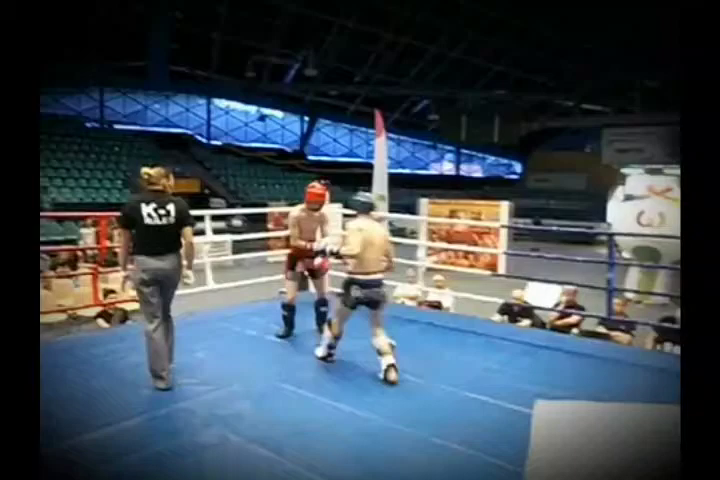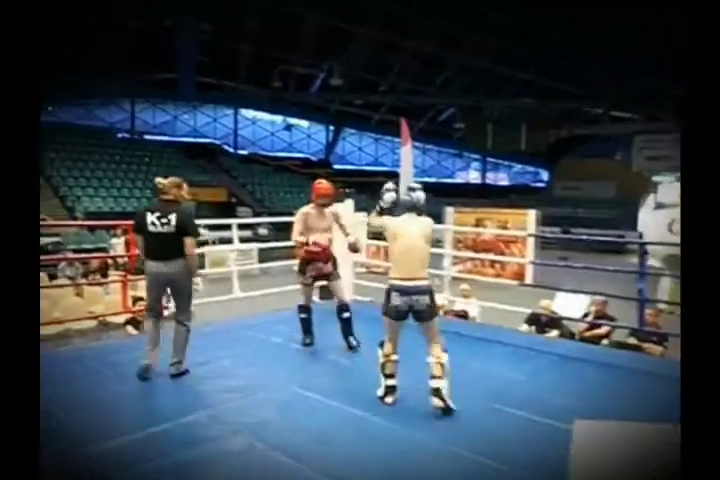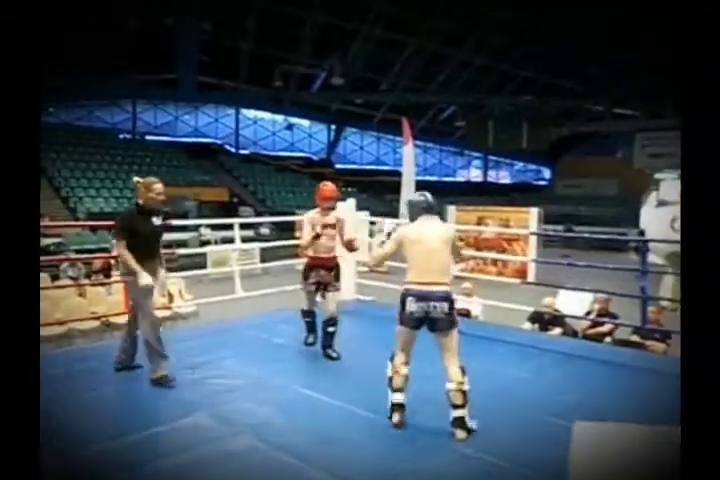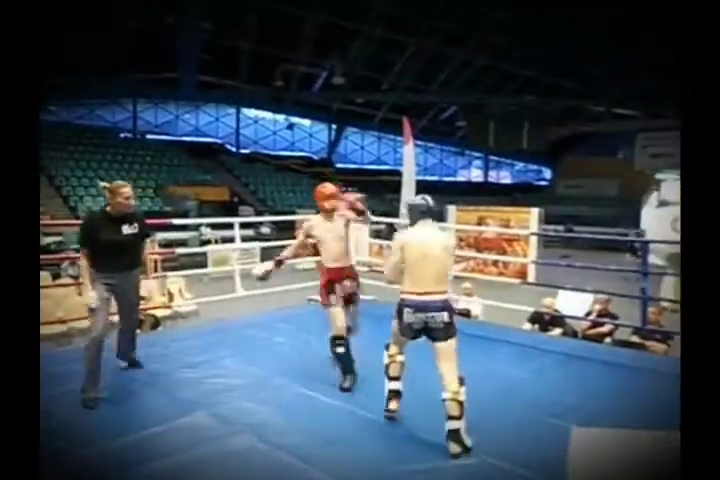
dt=0.4s
person 1, frame 1
left shoulder: (354, 225)
right shoulder: (383, 230)
left elbow: (354, 250)
right elbow: (390, 264)
left wrist: (332, 251)
left hip: (357, 283)
right hip: (377, 284)
left knee: (338, 320)
right knee: (378, 328)
left ankle: (326, 351)
right ankle: (390, 368)
person 1, frame 2
left shoulder: (388, 223)
right shoulder: (427, 225)
left elbow: (372, 221)
left wrist: (384, 204)
right wrist: (419, 206)
left hip: (397, 291)
right hip: (422, 291)
left knee: (390, 344)
right knee: (435, 344)
left ankle: (389, 391)
right ankle: (439, 393)
person 1, frame 3
left shoulder: (404, 232)
right shoulder: (447, 229)
left elbow: (376, 259)
right elbow: (457, 259)
left wrist: (381, 241)
left hip: (413, 298)
right hip: (441, 299)
left knee: (401, 355)
right knee: (453, 363)
left ankle: (397, 410)
right ankle: (460, 423)
person 1, frame 4
left shoulder: (403, 238)
right shoulder: (447, 238)
left elbow: (390, 278)
left hip: (411, 307)
right hip: (440, 308)
left knee: (395, 347)
right knee: (449, 373)
left ankle: (393, 398)
right ankle: (455, 437)
person 2, frame 1
left shoulder: (133, 205)
right shoulder: (178, 205)
left elbow: (125, 242)
right elbow: (189, 240)
left wrist: (124, 268)
right wrist: (189, 267)
left hip: (144, 266)
right hip: (171, 264)
left knee: (153, 321)
right knee: (165, 314)
left ankle: (162, 377)
right ankle: (166, 361)
person 2, frame 2
left shoulder: (145, 213)
right shoulder: (184, 215)
left elbow: (141, 245)
right elbow: (190, 250)
right wrist: (195, 274)
left hip: (153, 269)
right hip: (178, 268)
left knee: (153, 316)
right knee: (183, 318)
left ankle: (149, 362)
right ankle: (177, 365)
person 2, frame 3
left shoulder: (156, 212)
right shoulder: (129, 216)
right elbow: (121, 249)
left wrist: (160, 267)
right wrist: (141, 273)
left hip: (151, 268)
right hip: (137, 271)
left knee: (137, 316)
right knee: (149, 318)
left ankle: (124, 360)
right ankle: (159, 371)
person 2, frame 4
left shoulder: (137, 219)
right shoulder: (93, 221)
left elbow: (142, 250)
right elbow: (84, 257)
right wrist: (89, 289)
left hip: (129, 278)
right hip: (102, 280)
left knee: (130, 324)
right knee: (97, 334)
left ankle: (125, 354)
right ankle: (90, 391)
person 3, frame 1
left shoulder: (322, 216)
right shoulder: (295, 215)
left elbow: (325, 238)
right elbow: (294, 241)
left wrist: (323, 255)
right wrist: (314, 246)
left hip: (314, 256)
right hip: (297, 257)
left knee: (322, 294)
right knee: (290, 297)
left ankle: (322, 324)
right ankle: (288, 326)
person 3, frame 2
left shoulder: (333, 213)
right shoulder: (304, 213)
left elbow: (343, 227)
right elbow: (295, 238)
left wrist: (350, 238)
right wrist: (311, 240)
left hip: (328, 258)
right hip: (309, 259)
left knee: (342, 299)
right knee: (306, 300)
left ankle: (349, 335)
right ankle: (307, 334)
person 3, frame 3
left shoulder: (339, 219)
right shoulder: (309, 218)
left elbow: (344, 241)
right elbow: (304, 244)
left wrist: (350, 244)
right wrist: (320, 230)
left hip: (332, 266)
right hip: (313, 266)
left knee: (332, 311)
right knee: (309, 306)
left ankle: (327, 346)
right ankle: (311, 332)
person 3, frame 4
left shoulder: (343, 216)
right shoulder: (310, 225)
left elbow: (363, 219)
right elbow: (295, 246)
left wrist: (359, 207)
right wrist: (275, 263)
left hip: (348, 273)
right hip: (330, 276)
left knee: (350, 325)
right knee: (339, 329)
right ankle: (348, 372)
